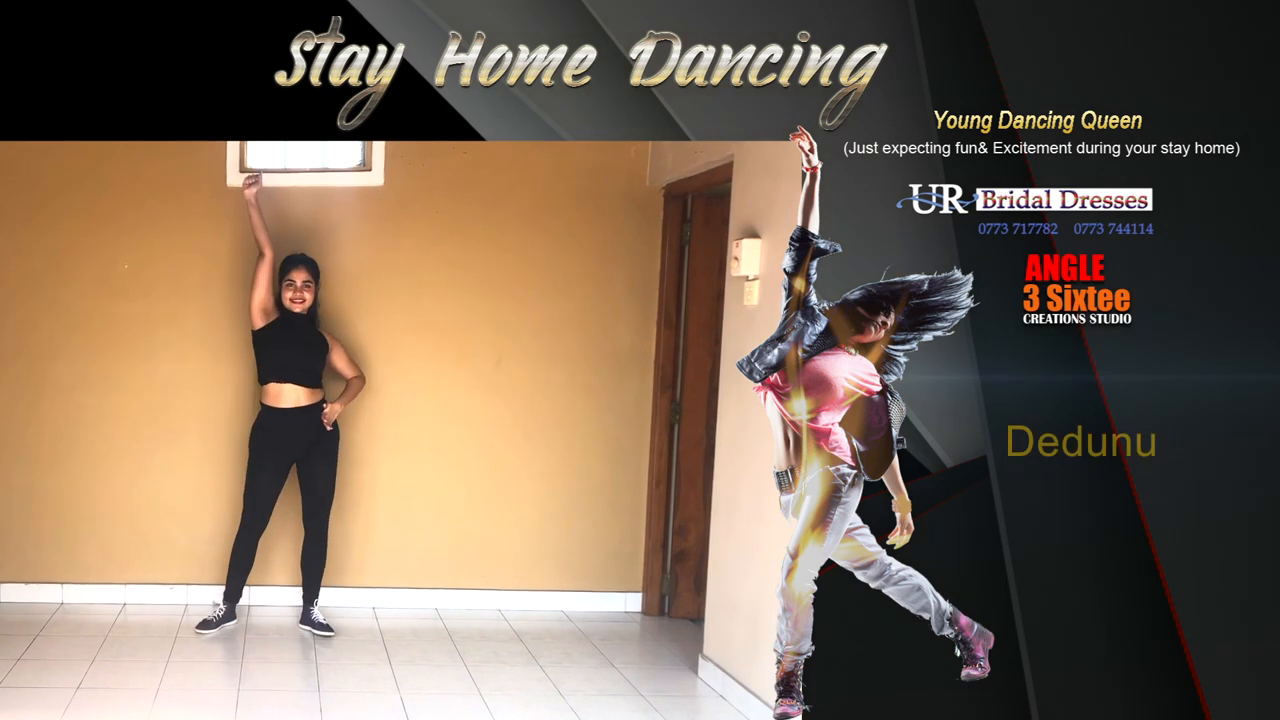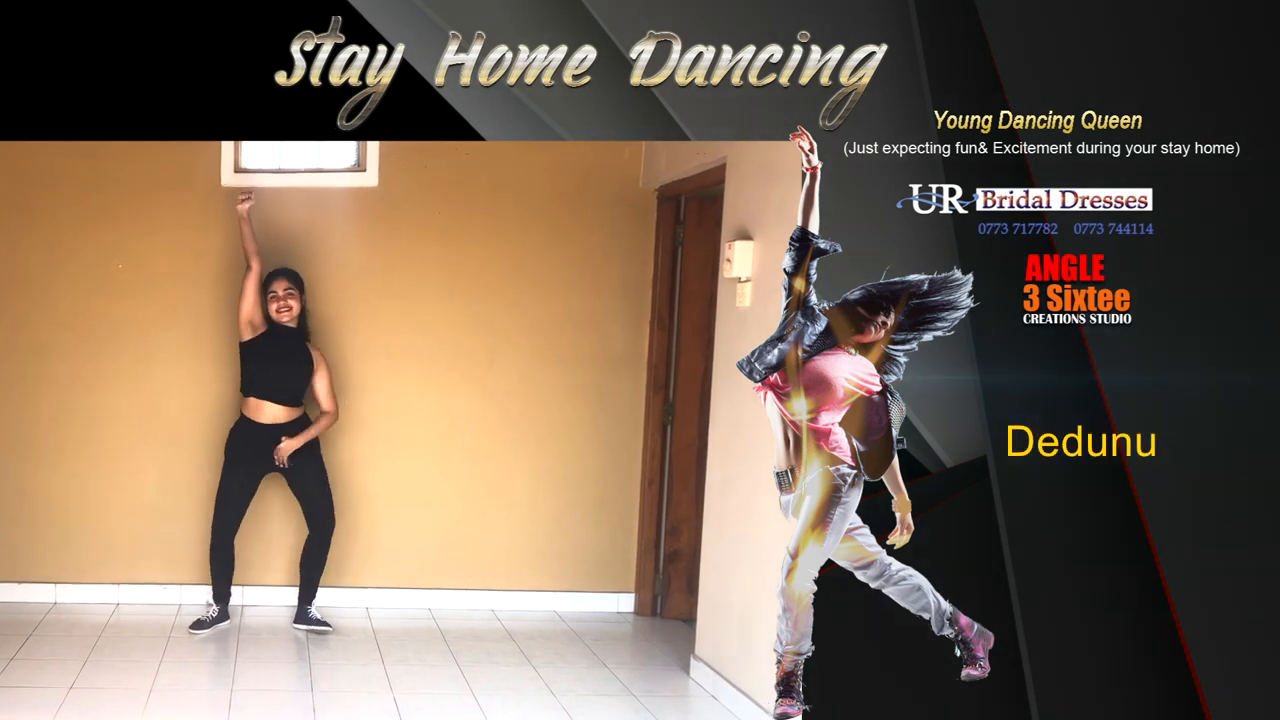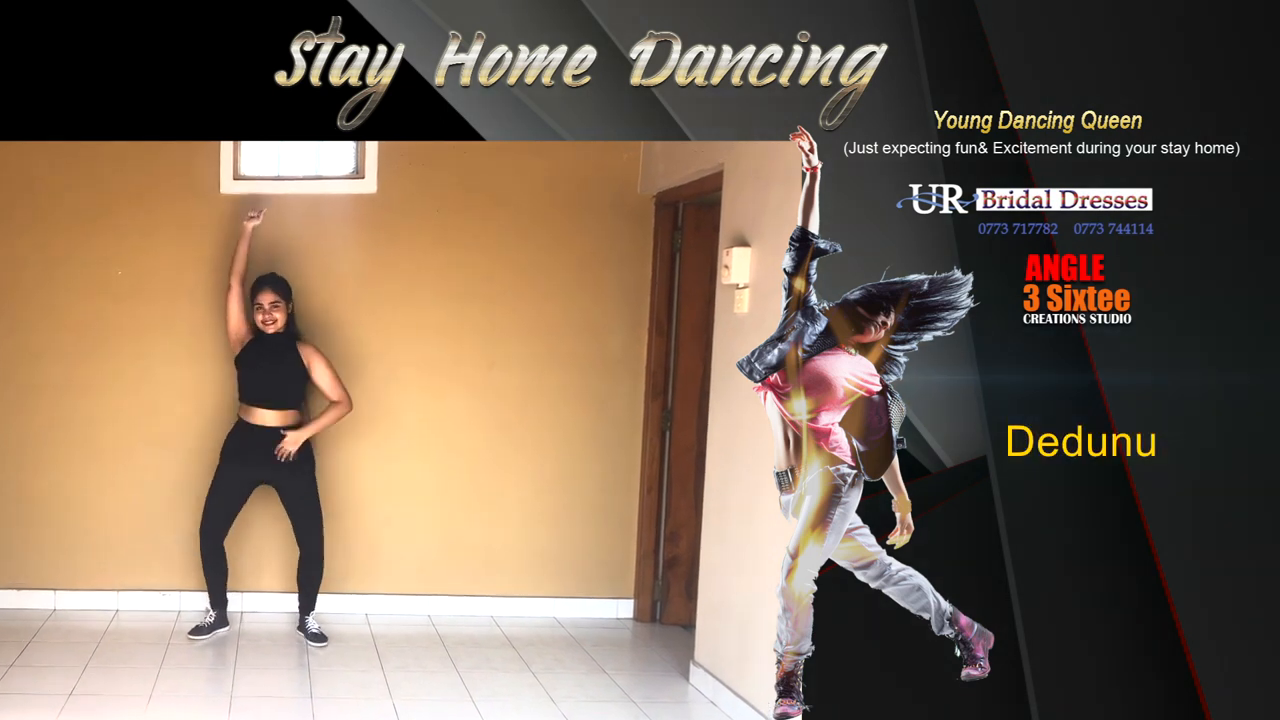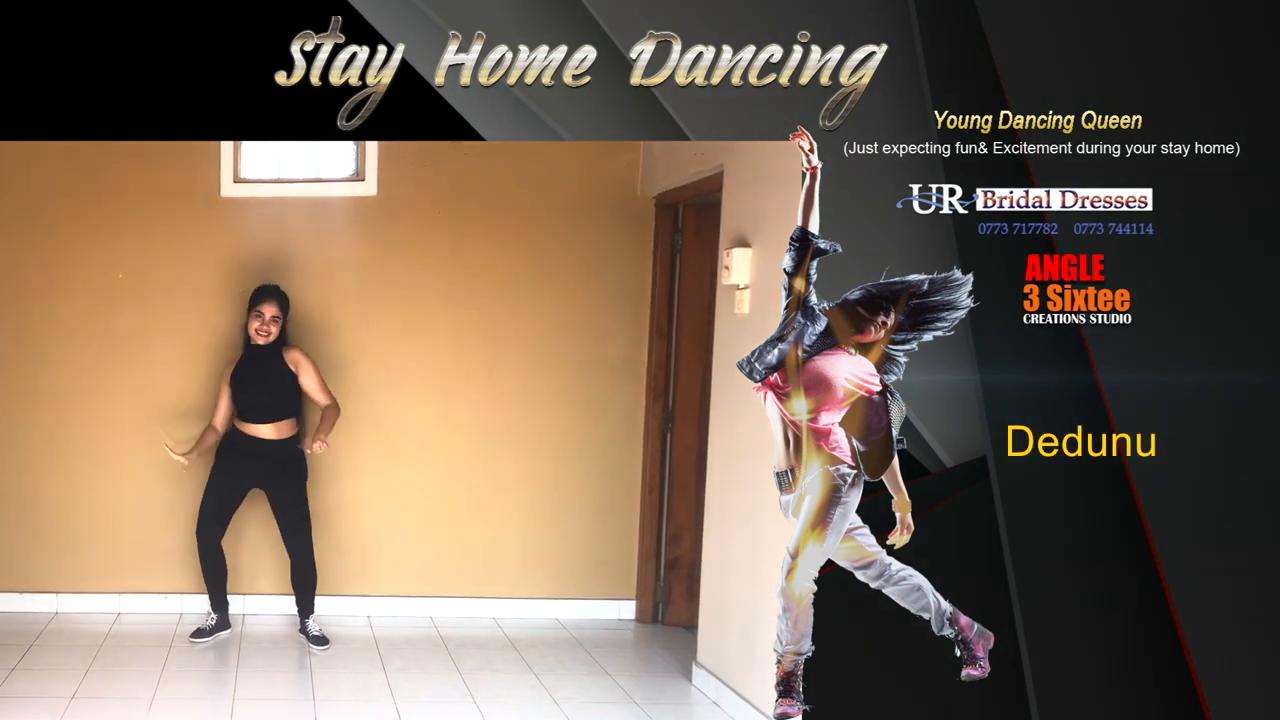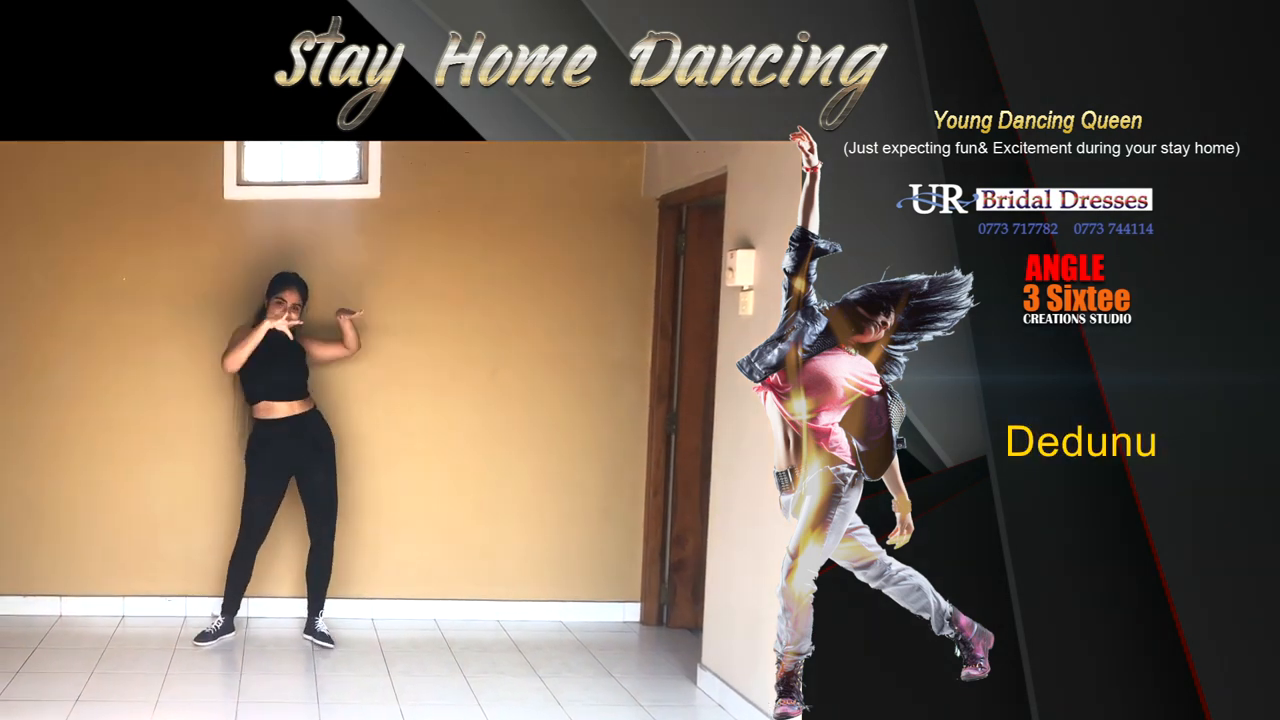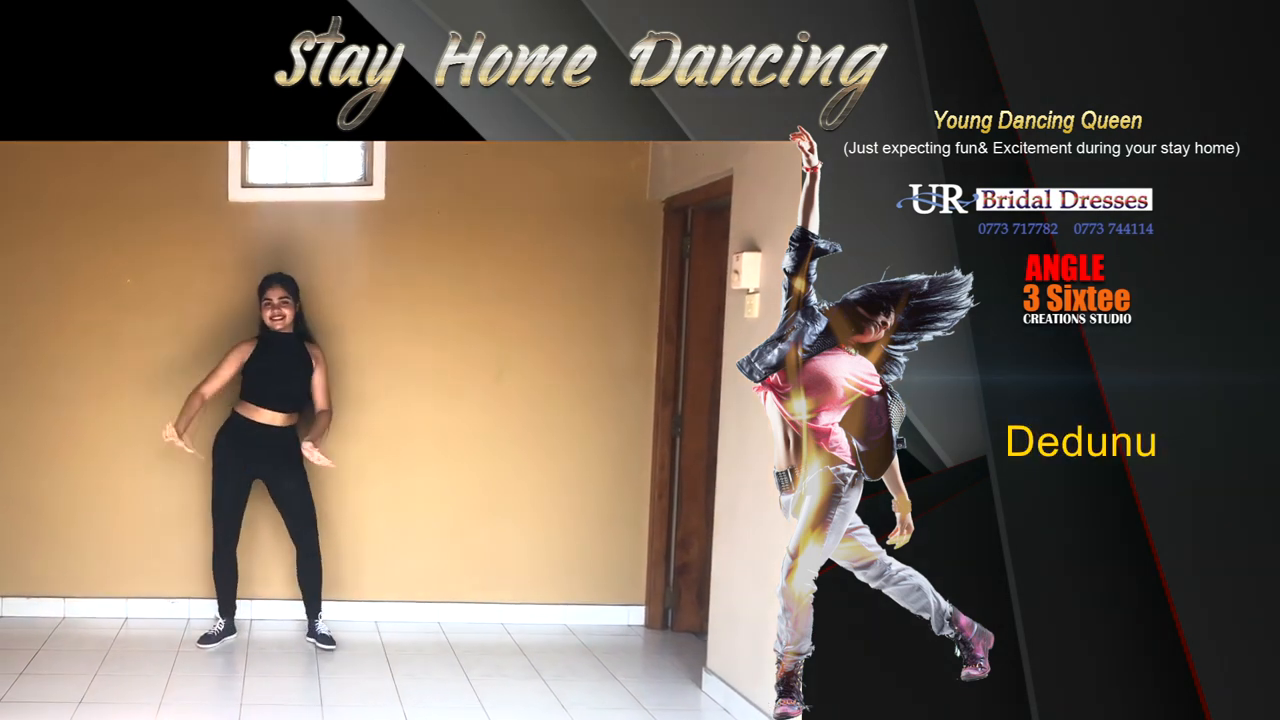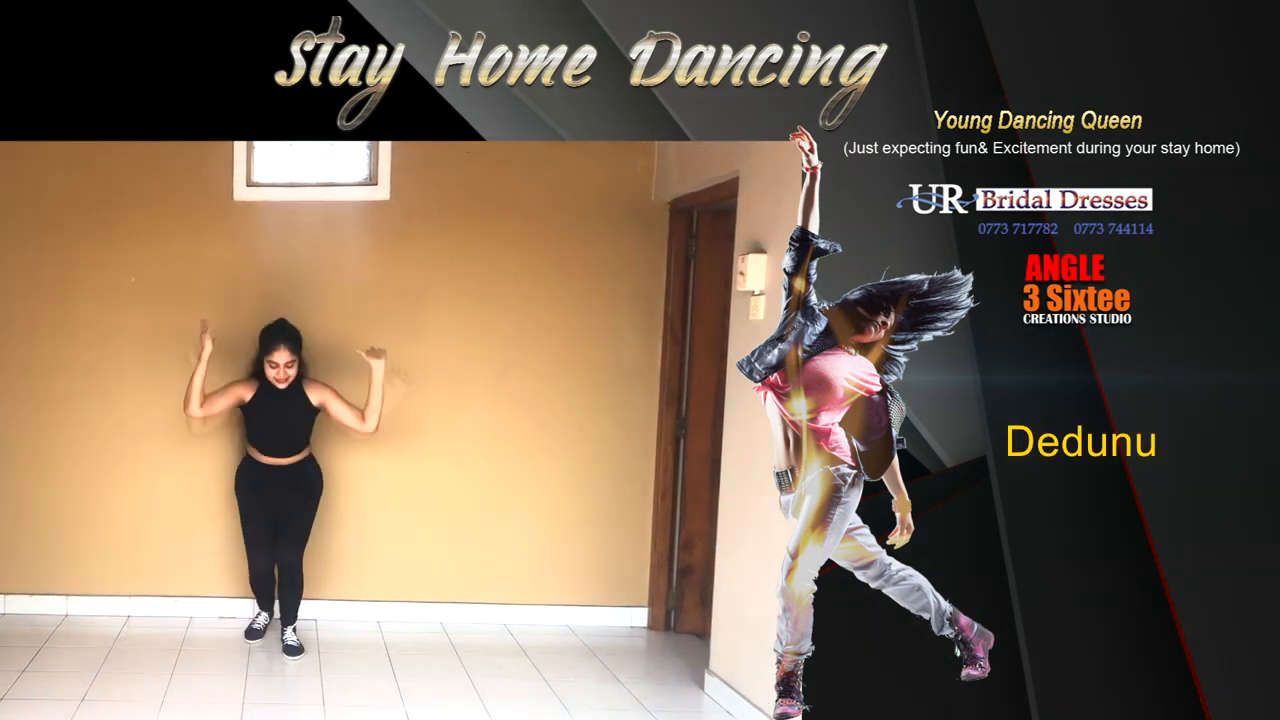
dt=0.7s
person 1, frame 1
left shoulder: (869, 379)
right shoulder: (805, 317)
left elbow: (881, 447)
right elbow: (807, 244)
left wrist: (902, 504)
right wrist: (813, 174)
left hip: (833, 473)
right hip: (791, 481)
left knee: (796, 576)
right knee: (875, 566)
person 1, frame 2
left shoulder: (869, 378)
right shoulder: (805, 318)
left elbow: (881, 446)
right elbow: (807, 244)
left wrist: (903, 505)
right wrist: (813, 173)
left hip: (833, 475)
right hip: (792, 481)
left knee: (795, 576)
right knee: (876, 567)
person 1, frame 3
left shoulder: (869, 378)
right shoulder: (805, 319)
left elbow: (881, 445)
right elbow: (806, 243)
left wrist: (903, 504)
right wrist: (813, 174)
left hip: (832, 473)
right hip: (791, 480)
left knee: (795, 576)
right knee: (876, 565)
person 1, frame 4
left shoulder: (868, 379)
right shoulder: (804, 320)
left elbow: (881, 445)
right elbow: (806, 243)
left wrist: (902, 503)
right wrist: (813, 172)
left hip: (832, 474)
right hip: (792, 481)
left knee: (795, 577)
right knee: (876, 567)
person 1, frame 5
left shoulder: (869, 380)
right shoulder: (804, 319)
left elbow: (881, 444)
right elbow: (806, 242)
left wrist: (902, 503)
right wrist: (813, 172)
left hip: (832, 474)
right hip: (792, 482)
left knee: (795, 576)
right knee: (876, 566)
person 1, frame 6
left shoulder: (868, 379)
right shoulder: (804, 318)
left elbow: (881, 446)
right elbow: (806, 242)
left wrist: (903, 503)
right wrist: (813, 172)
left hip: (833, 475)
right hip: (792, 481)
left knee: (795, 576)
right knee: (876, 567)
person 1, frame 7
left shoulder: (868, 379)
right shoulder: (806, 318)
left elbow: (881, 446)
right elbow: (806, 243)
left wrist: (903, 503)
right wrist: (814, 173)
left hip: (832, 474)
right hip: (792, 481)
left knee: (796, 576)
right knee: (877, 566)
person 2, frame 1
left shoulder: (322, 338)
right shoulder: (265, 320)
left elbow: (357, 376)
right elbow: (265, 255)
left wrist: (339, 405)
right wrist: (251, 201)
left hip: (317, 431)
right hip: (272, 430)
left knee: (317, 524)
right knee: (253, 522)
left ankle: (310, 609)
right ankle: (228, 605)
person 2, frame 2
left shoulder: (311, 354)
right shoulder: (254, 332)
left elbow: (330, 410)
right elbow: (253, 268)
left wrist: (298, 441)
right wrist: (244, 216)
left hip: (297, 441)
right hip: (248, 440)
left knee: (323, 523)
right knee: (223, 527)
left ankle: (305, 608)
right ankle: (219, 607)
person 2, frame 3
left shoulder: (303, 352)
right shoulder: (244, 342)
left elbow: (343, 401)
right elbow: (233, 284)
left wrist: (306, 431)
right wrist: (247, 231)
left hip: (291, 451)
right hip: (242, 447)
left knee: (311, 540)
right knee: (210, 533)
left ankle: (307, 617)
right ankle: (217, 614)
person 2, frame 4
left shoulder: (294, 358)
right shoulder: (236, 369)
left elbow: (330, 406)
right elbow: (217, 425)
left wrist: (320, 434)
right wrist: (191, 454)
left hip: (286, 460)
right hip: (236, 456)
left knee: (301, 546)
right knee: (207, 534)
left ankle: (307, 620)
right ankle: (219, 615)
person 2, frame 5
left shoulder: (299, 345)
right shoulder: (250, 337)
left elbow: (350, 347)
right elbow: (229, 364)
left wrist: (344, 319)
right wrist: (265, 324)
left hip: (313, 438)
right hip: (268, 444)
left knee: (323, 533)
right knee: (251, 536)
left ankle: (314, 619)
right ankle: (226, 619)
person 2, frame 6
left shoulder: (311, 354)
right shoulder: (249, 349)
left elbow: (322, 409)
right elbow: (204, 392)
left wrist: (311, 439)
right wrist: (179, 426)
left hip: (282, 449)
right hip: (235, 444)
left knee: (307, 535)
right knee: (225, 538)
left ankle: (314, 621)
right ankle: (226, 621)
person 2, frame 7
left shoulder: (314, 393)
right shoulder: (247, 391)
left elbow: (367, 424)
right elbow: (195, 410)
left wrist: (376, 374)
right wrist: (204, 359)
left hip: (301, 481)
right hip: (255, 480)
left knee: (290, 556)
right knee: (260, 559)
left ankle: (289, 626)
right ankle: (264, 610)
